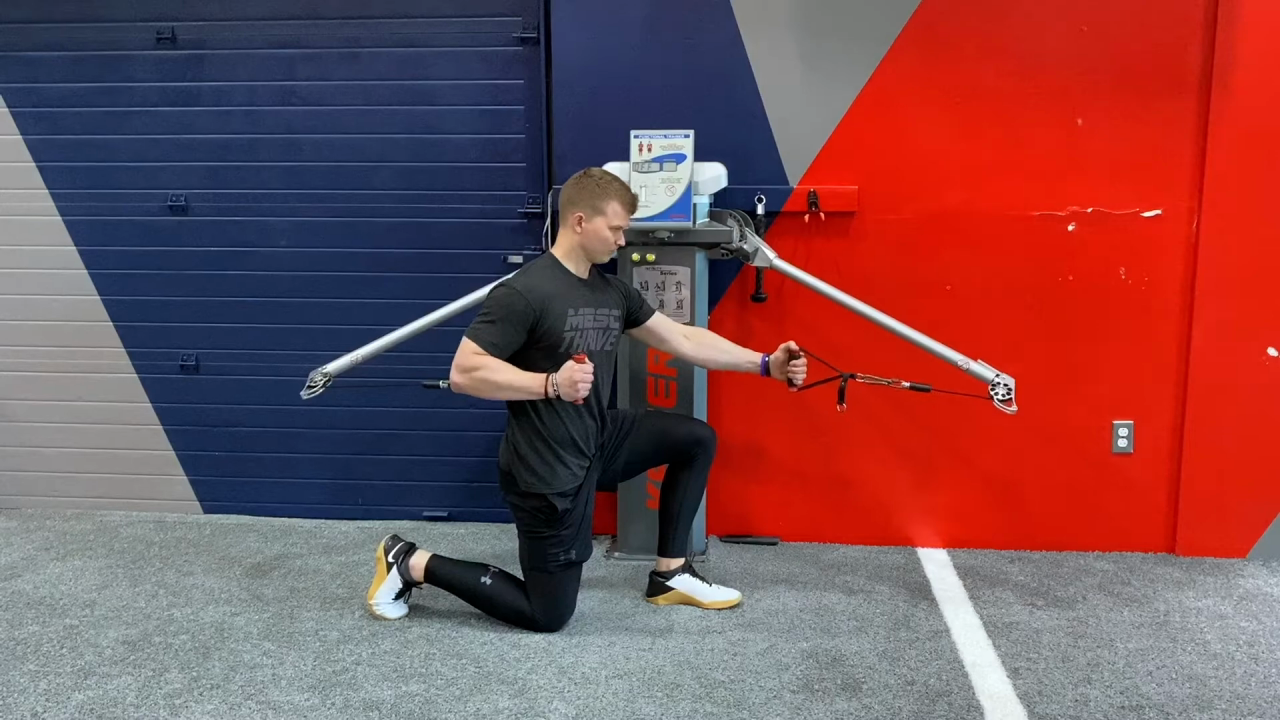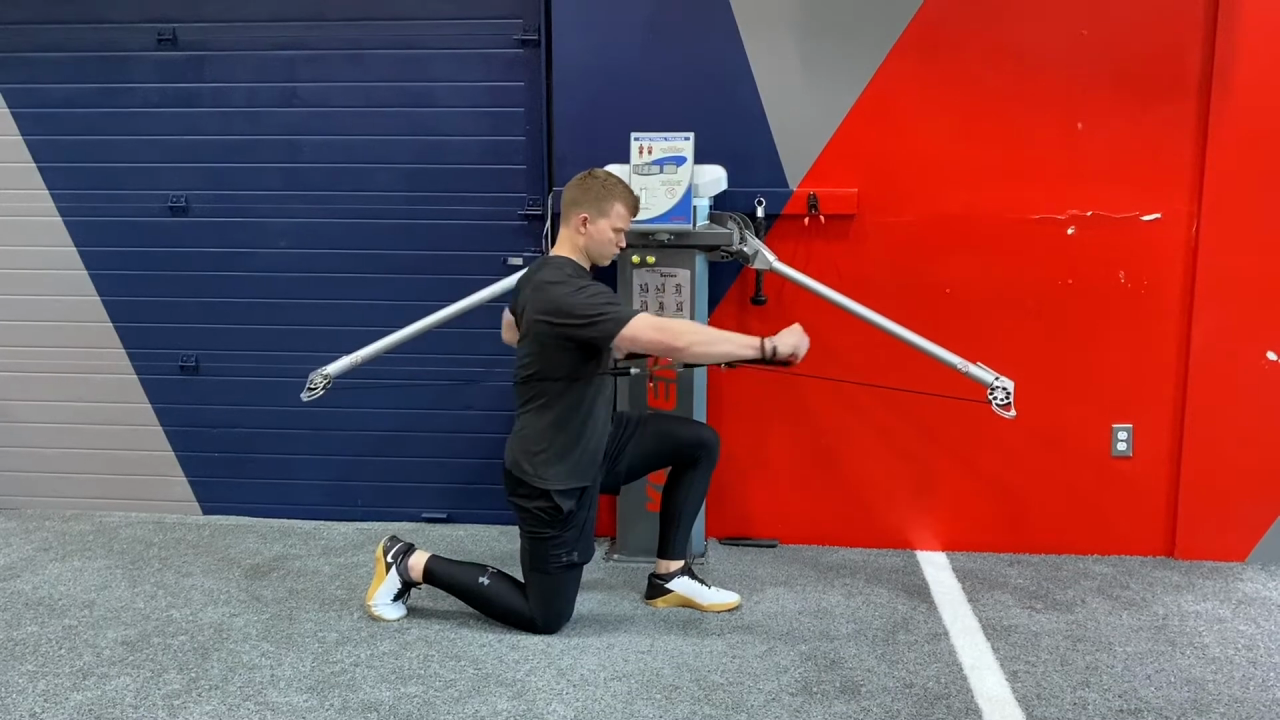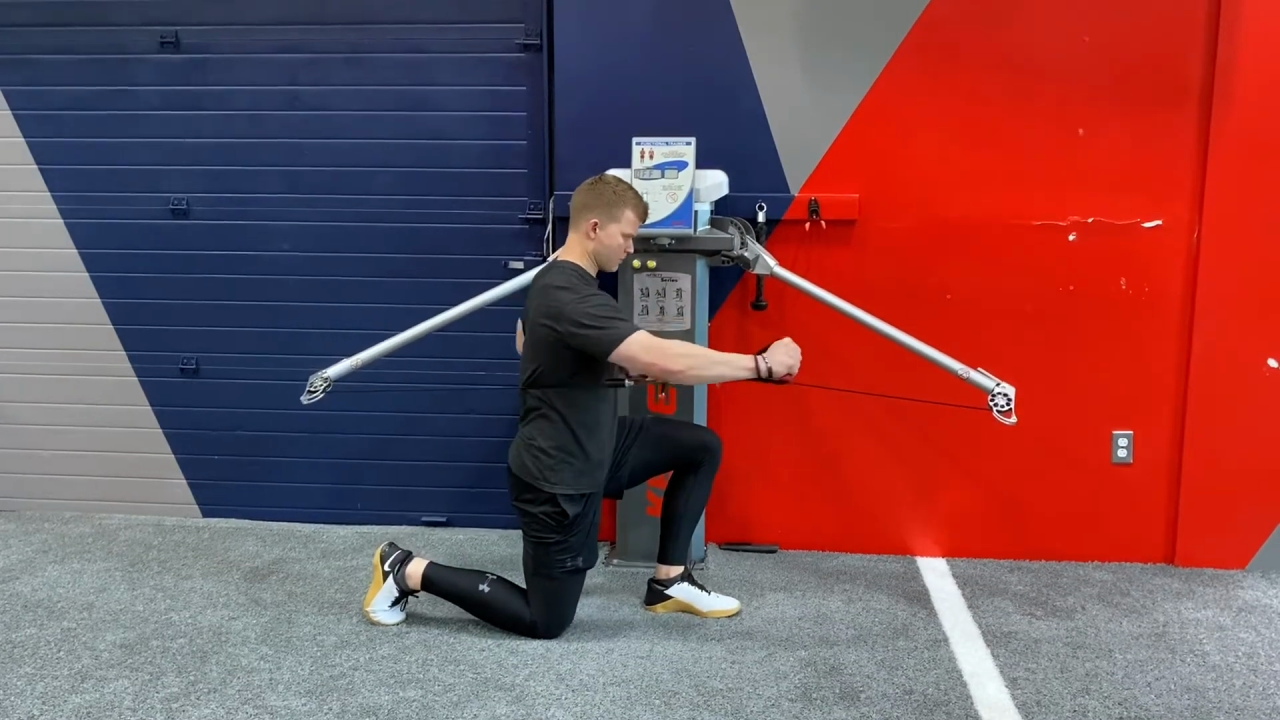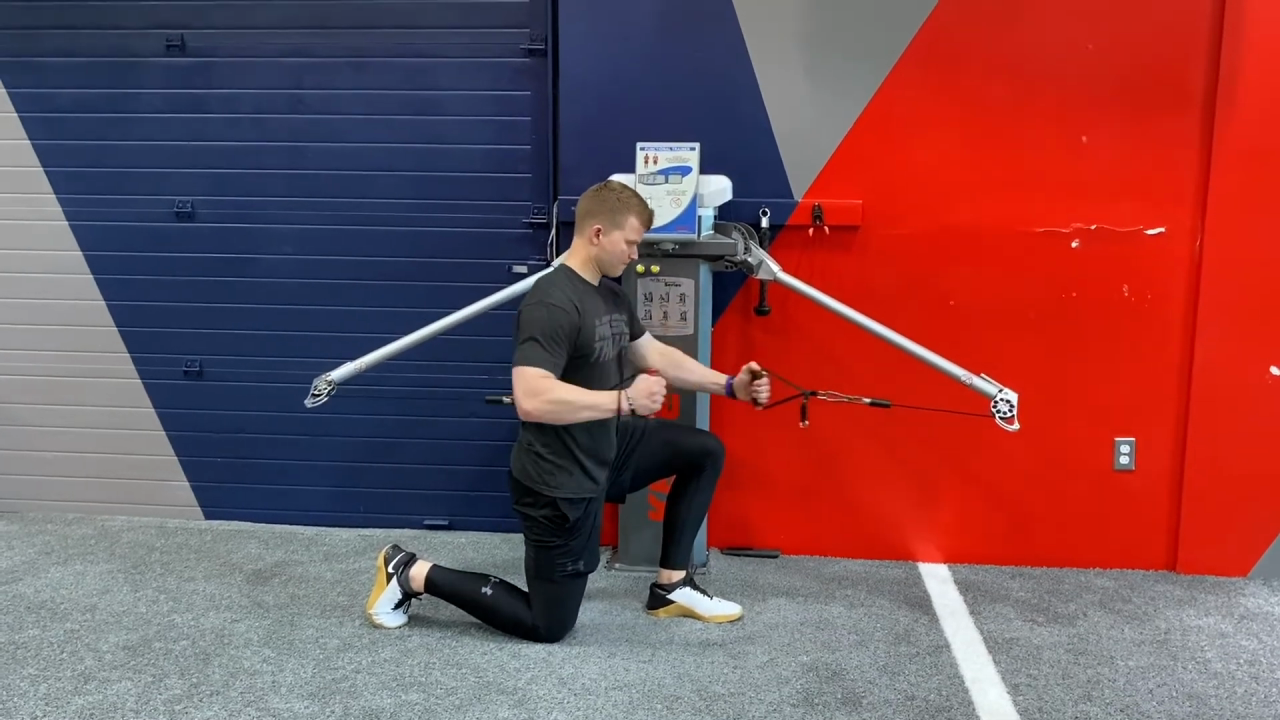
dt=0.7s
person 1, frame 1
left shoulder: (612, 291)
right shoulder: (524, 293)
left elbow: (680, 339)
right elbow: (464, 372)
left wrist: (765, 364)
right wrist: (551, 384)
left hip: (595, 441)
right hip: (546, 470)
left knee: (696, 439)
right knee: (549, 615)
left ankle: (670, 574)
right ankle: (412, 564)
person 1, frame 2
left shoulder: (544, 274)
right shoulder: (568, 295)
left elbow: (511, 331)
right elbow: (667, 339)
right wrist: (767, 346)
right hip: (550, 473)
left knee: (699, 443)
right knee: (545, 616)
left ankle: (668, 577)
right ankle: (411, 564)
person 1, frame 3
left shoulder: (555, 278)
right shoulder: (572, 300)
left elbow: (524, 341)
right elbow: (662, 361)
left wrist: (613, 361)
right wrist: (762, 364)
left hip: (593, 448)
right hip: (557, 477)
left knee: (702, 447)
right knee: (546, 621)
left ankle: (668, 582)
right ankle: (409, 571)
person 1, frame 4
left shoulder: (611, 295)
right shoulder: (552, 303)
left elbow: (653, 354)
right elbow: (532, 400)
left wrist: (729, 385)
right wrist: (626, 399)
left hip: (605, 451)
right hip: (558, 479)
left knee: (705, 451)
right knee: (548, 625)
left ankle: (670, 586)
right ankle: (412, 574)
